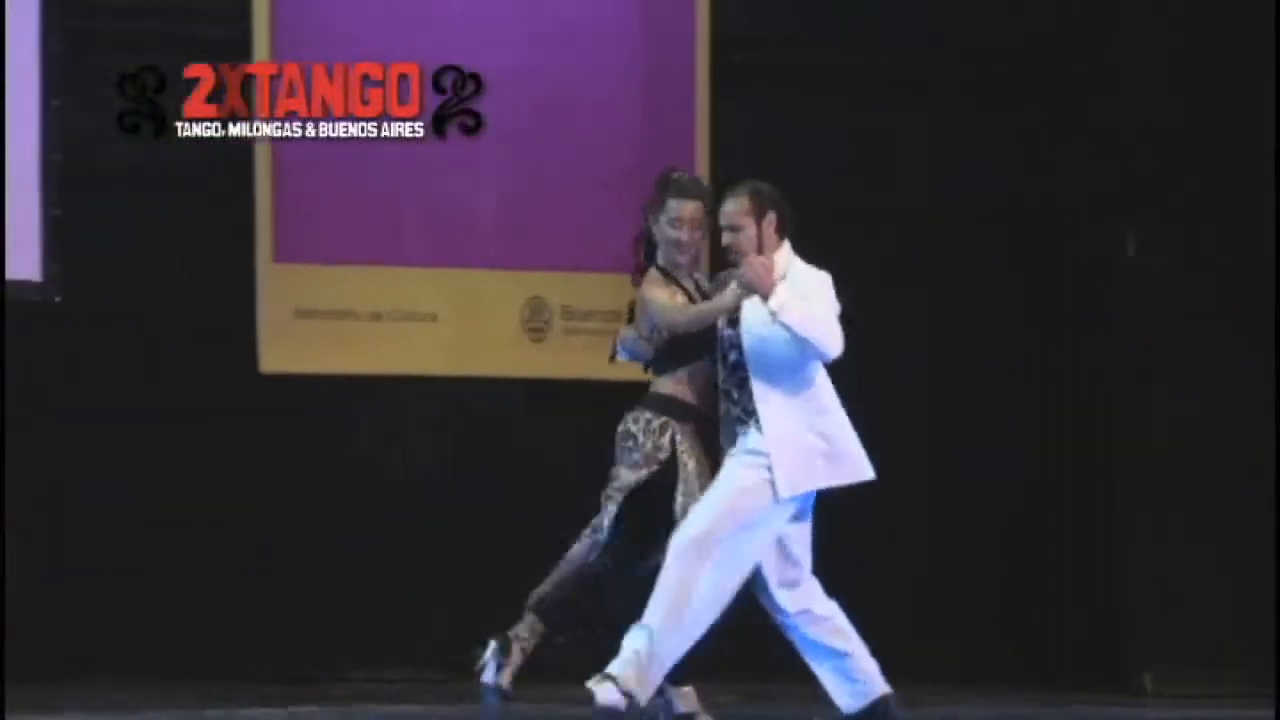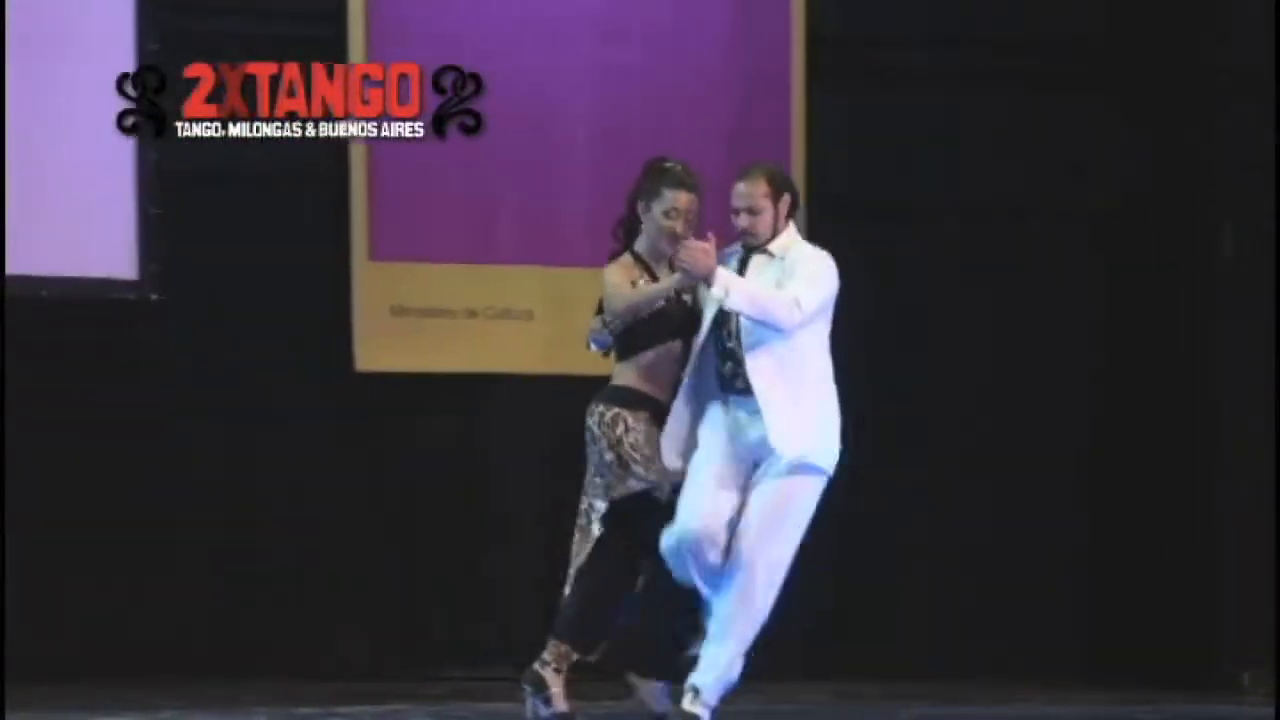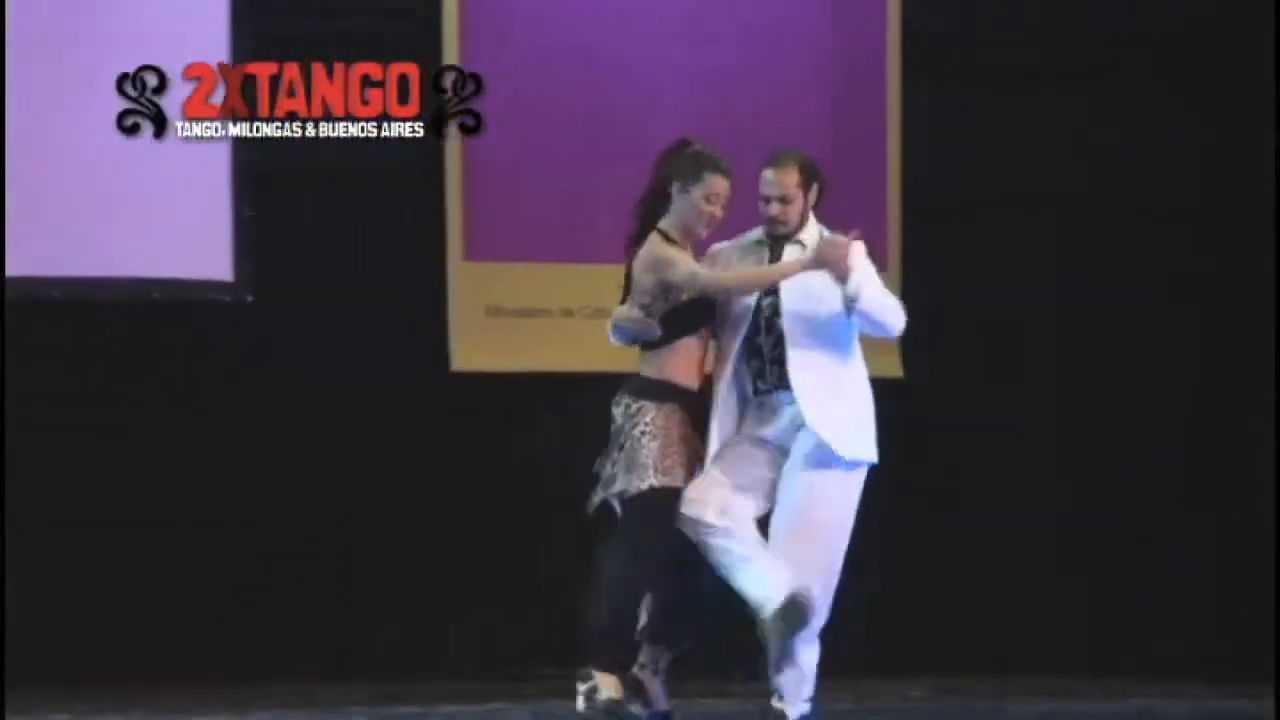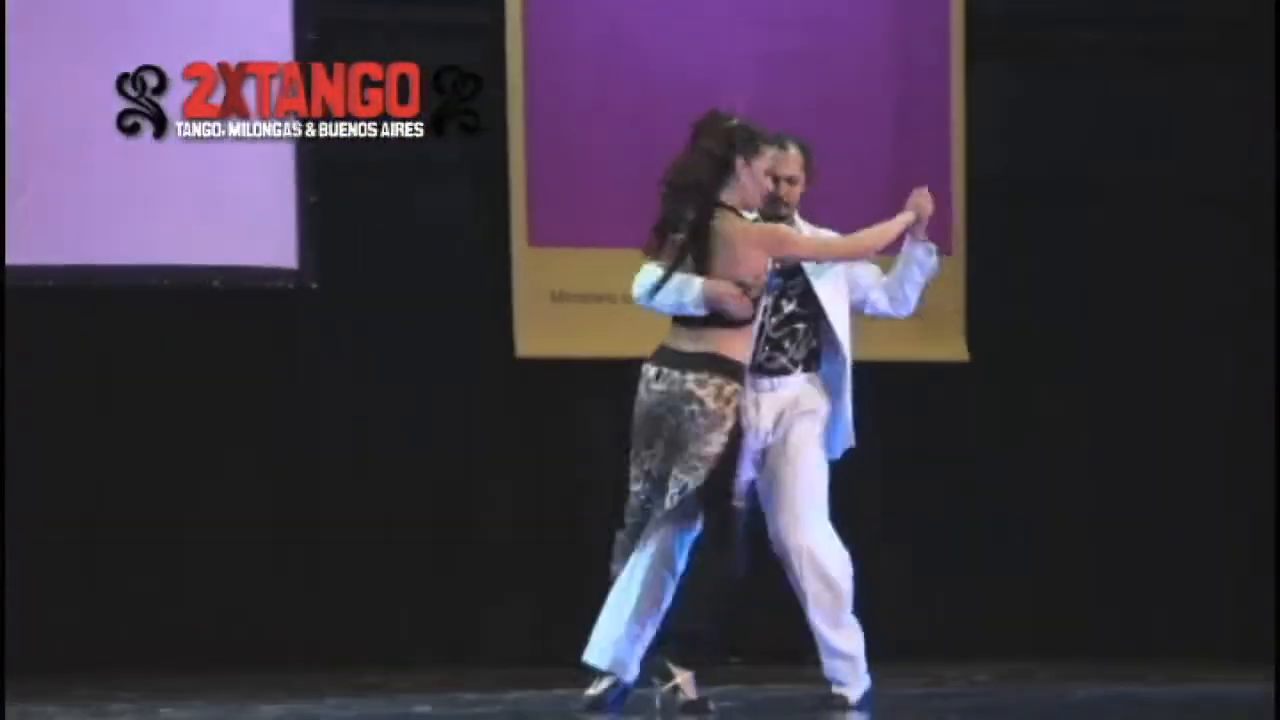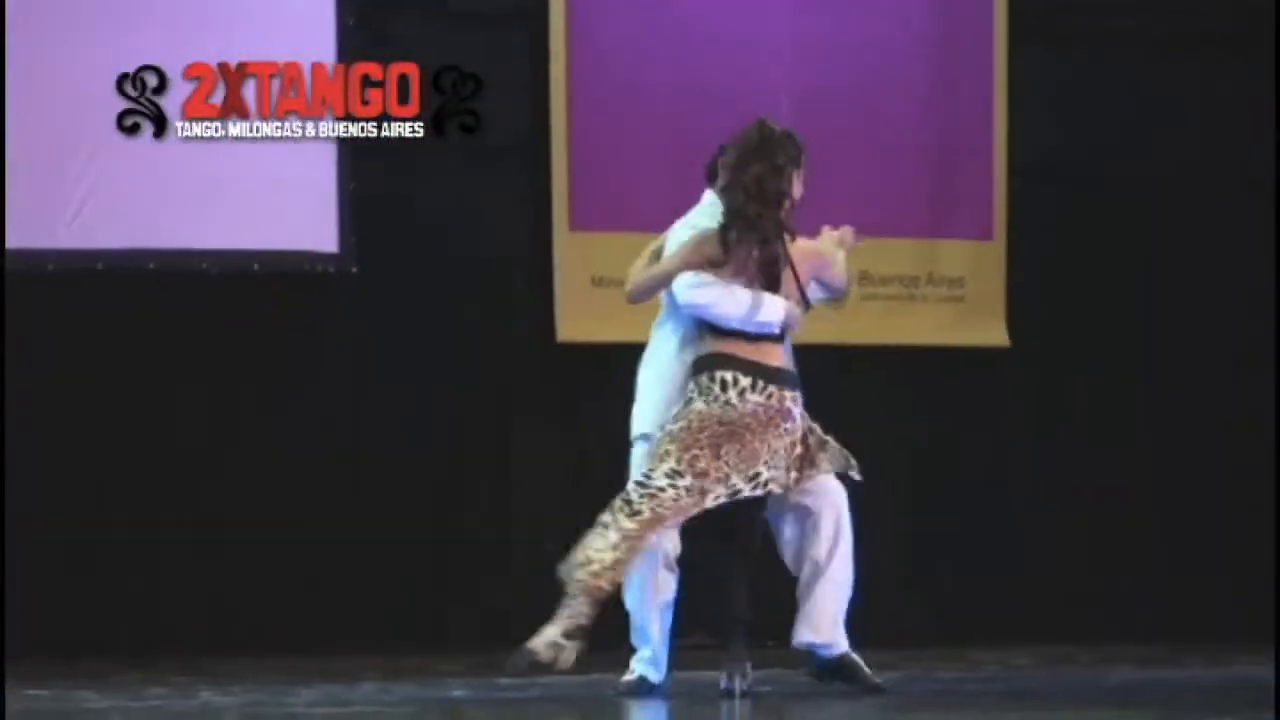
dt=0.3s
person 1, frame 1
left shoulder: (697, 281)
right shoulder: (654, 289)
right elbow: (684, 321)
right wrist: (739, 294)
left hip: (683, 428)
right hip: (663, 429)
left knee: (611, 552)
left ankle: (518, 645)
person 1, frame 2
left shoulder: (678, 273)
right shoulder: (620, 271)
right elbow: (624, 307)
right wrist: (679, 280)
left hip: (660, 422)
right hip: (624, 417)
left knee: (610, 554)
left ankle: (553, 670)
right ankle: (651, 673)
person 1, frame 3
left shoulder: (677, 255)
right shoulder: (658, 254)
right elbow: (722, 285)
right wrist: (809, 261)
left hip: (671, 410)
right hip: (652, 410)
left knee: (647, 544)
right knee: (642, 544)
left ankle: (621, 666)
person 1, frame 4
left shoulder: (681, 230)
right shoulder: (761, 237)
left elbow: (653, 285)
right elbow: (861, 249)
right wrist: (911, 218)
left hip: (662, 377)
right hip: (709, 394)
left knee: (653, 522)
right knee: (722, 530)
left ankle: (613, 662)
right ankle: (678, 672)
person 1, frame 5
left shoulder: (714, 243)
right shoulder: (807, 254)
right elbow: (838, 277)
left wrist: (656, 253)
right wrist: (833, 246)
left hip: (719, 393)
right hip: (776, 404)
left knee: (639, 509)
left ankle: (567, 626)
person 2, frame 1
left shoulder: (806, 280)
right shoulder: (739, 287)
left elbow: (828, 343)
left wrist: (773, 295)
left hip: (782, 446)
right hip: (761, 446)
left knee: (695, 551)
right knee: (790, 591)
person 2, frame 2
left shoulder: (814, 265)
right shoulder: (730, 262)
left elbow: (787, 314)
right elbow: (693, 330)
left wrist: (717, 277)
left hip: (797, 428)
right hip: (730, 419)
left knee: (753, 559)
right knee: (694, 533)
person 2, frame 3
left shoulder: (844, 255)
right shoulder: (730, 256)
left elbow: (891, 323)
left wrist: (847, 279)
right wrist: (629, 320)
left hip: (826, 424)
right hip: (759, 421)
left knee: (799, 552)
right knee: (703, 508)
right ankle: (785, 601)
person 2, frame 4
left shoulder: (825, 247)
left elbow: (897, 299)
right elbow: (648, 284)
left wrist: (917, 239)
right wrist: (696, 291)
left hip: (797, 403)
left knee: (802, 537)
left ankle: (849, 675)
person 2, frame 5
right shoulder: (696, 232)
left elbow: (793, 297)
right elbow: (691, 290)
right wrist: (775, 312)
right hip: (677, 405)
left knee: (822, 503)
right knee: (653, 535)
left ankle: (826, 646)
right ankle: (649, 662)
